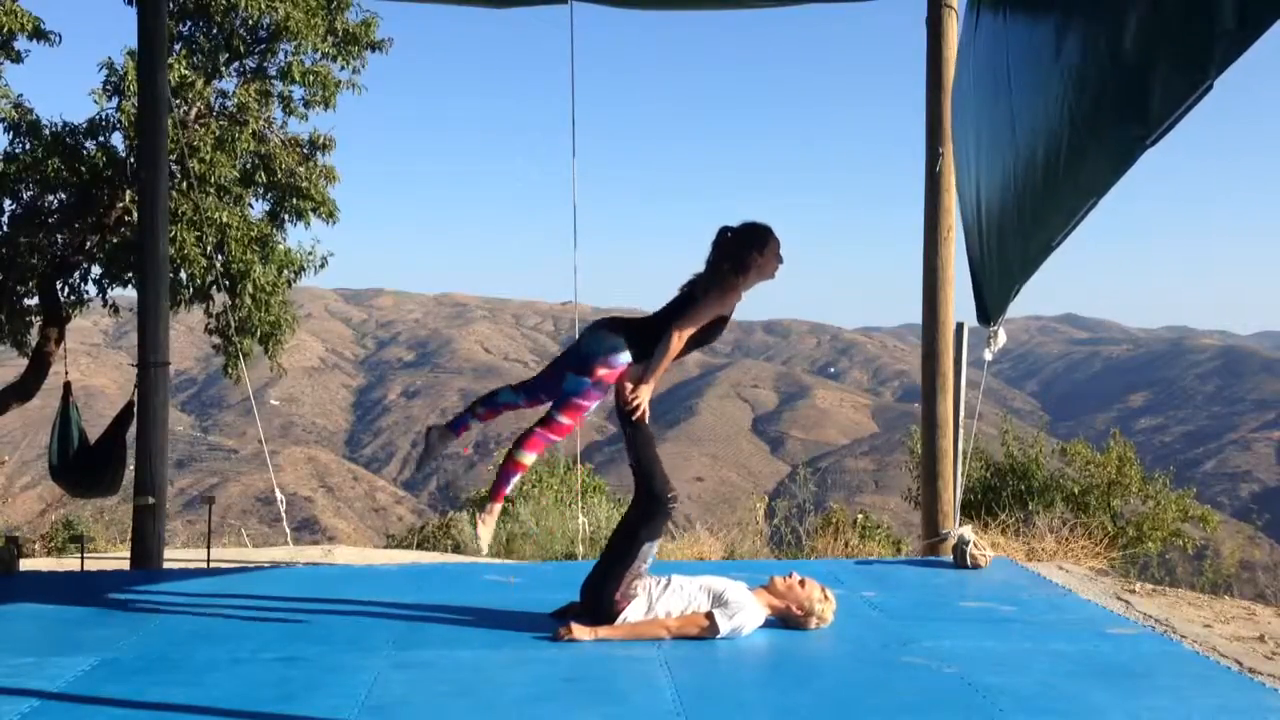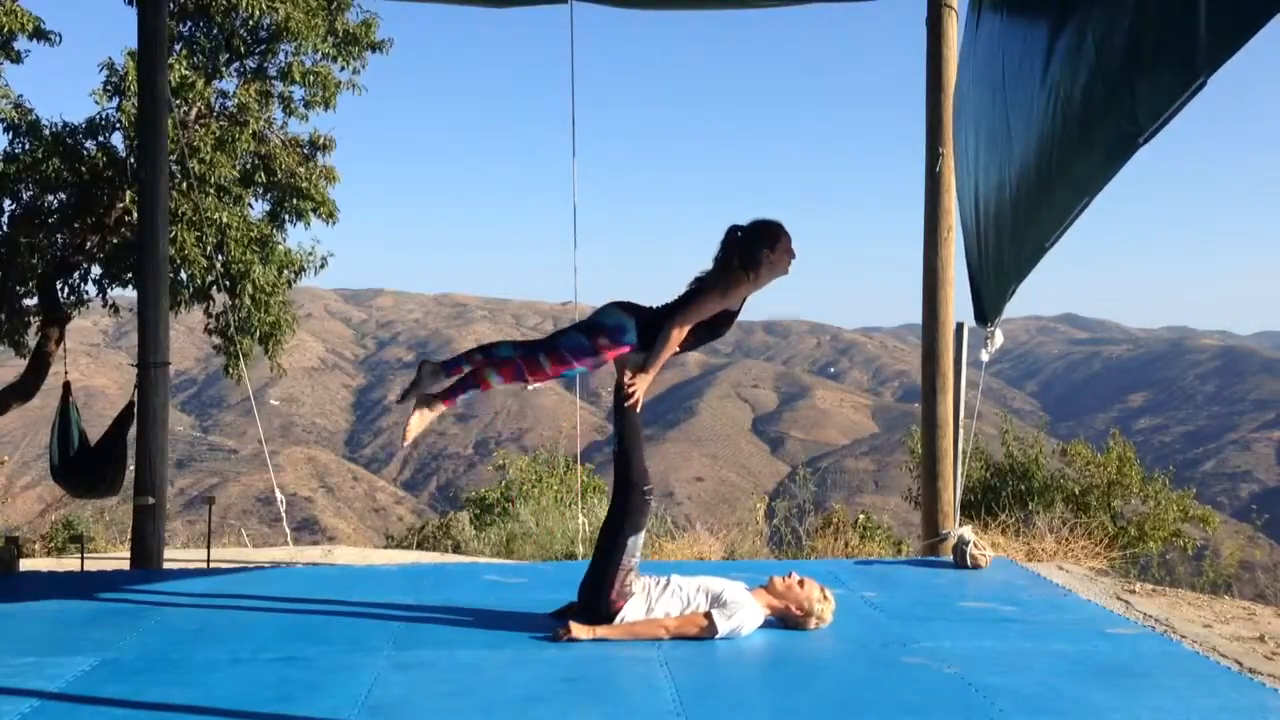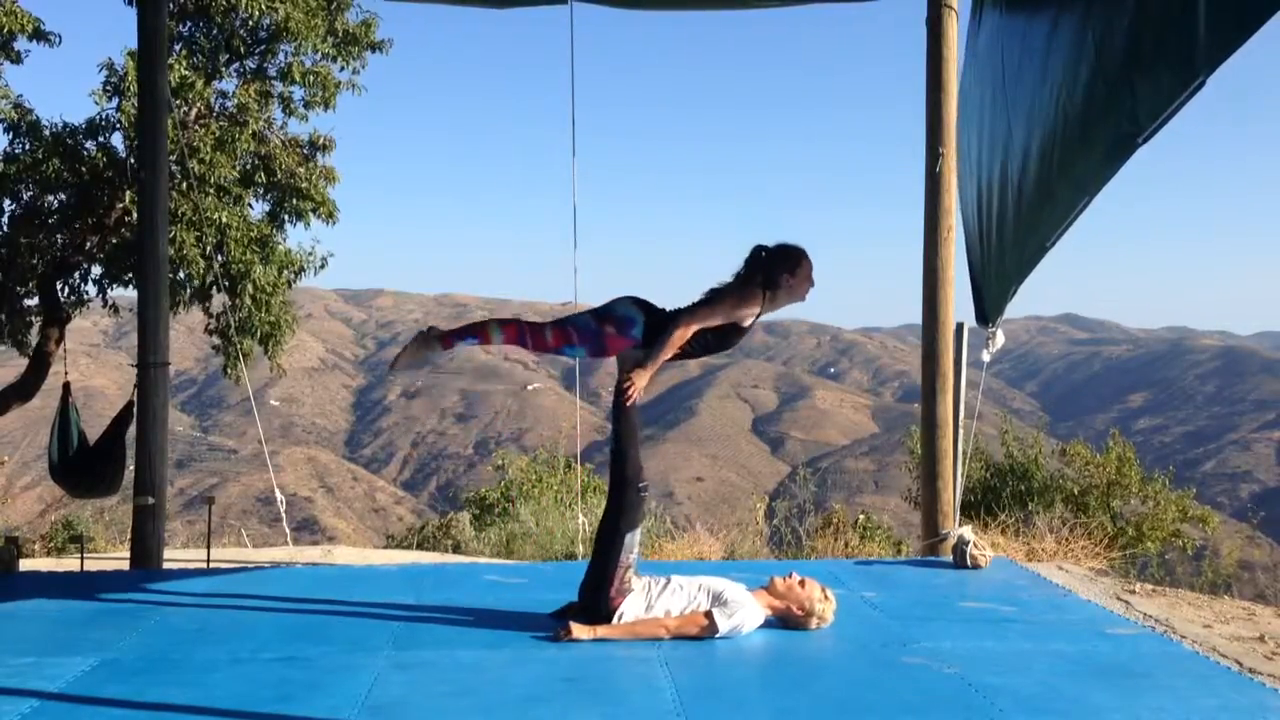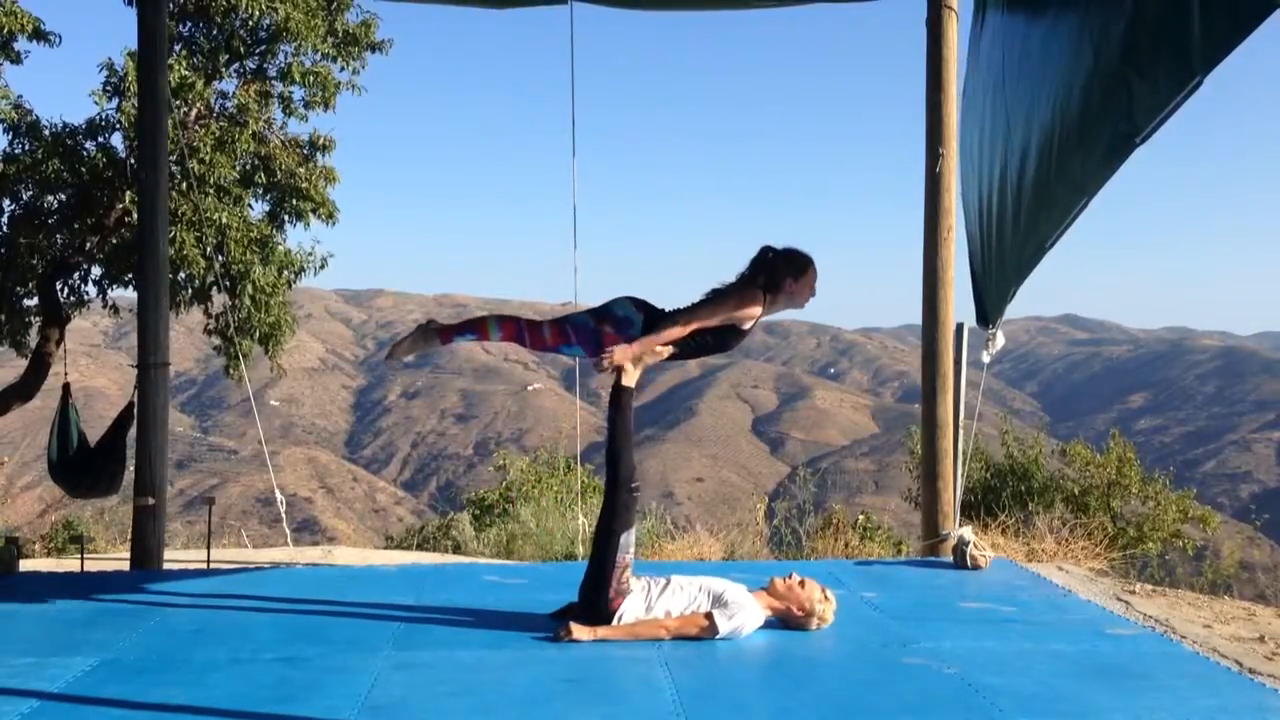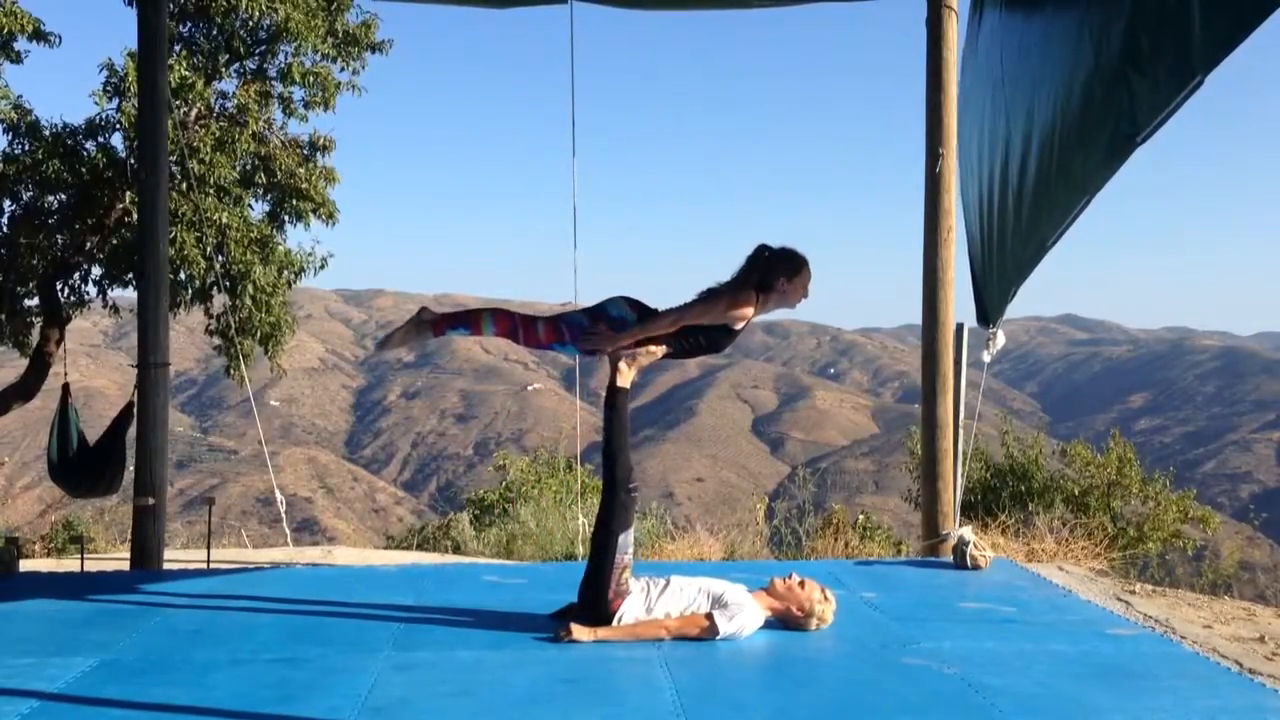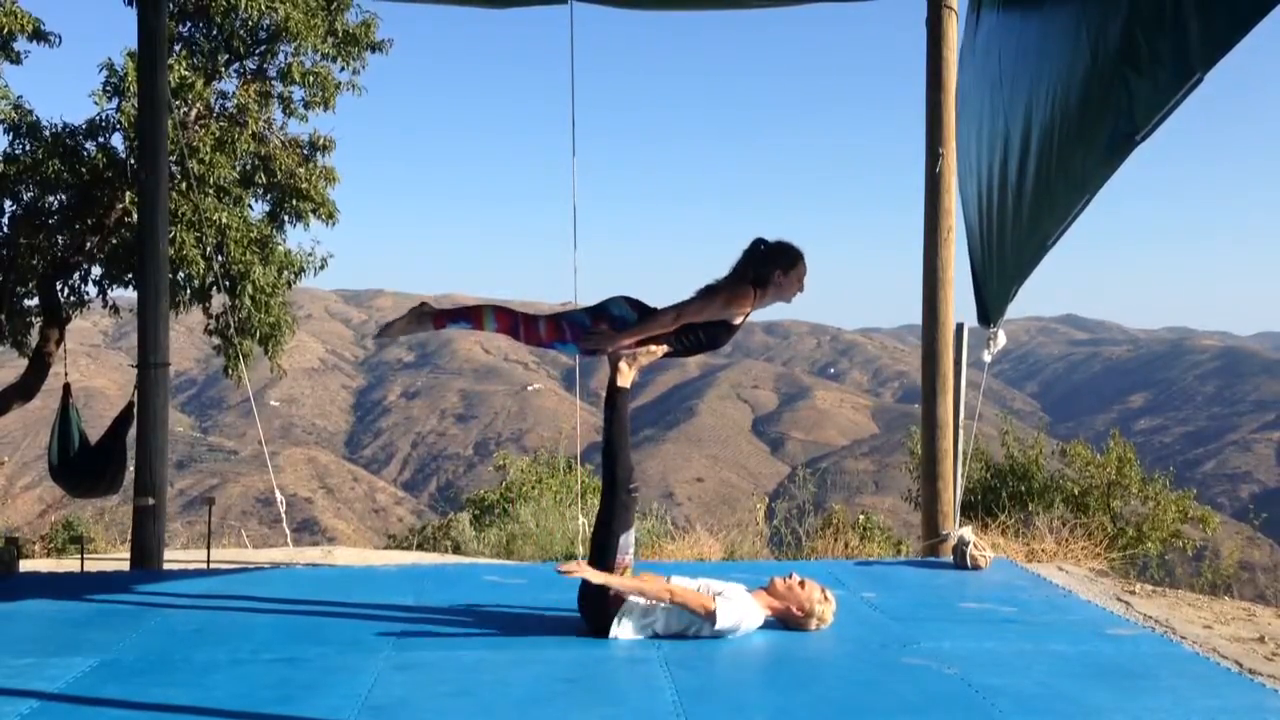
dt=0.4s
person 1, frame 1
left shoulder: (716, 280)
right shoulder: (729, 292)
right elbow: (677, 334)
left wrist: (639, 371)
right wrist: (648, 384)
left hip: (607, 338)
right hip: (612, 352)
left knee: (530, 393)
right knee: (554, 426)
left ankle: (446, 434)
right ankle: (491, 506)
person 1, frame 2
left shoulder: (731, 278)
right shoulder: (737, 286)
right elbow: (679, 324)
left wrist: (643, 362)
right wrist: (648, 375)
left hip: (623, 323)
right hip: (621, 331)
left knee: (529, 353)
right knee: (533, 366)
left ankle: (439, 370)
right ankle: (435, 404)
person 1, frame 3
left shoulder: (747, 295)
right shoulder: (750, 302)
right elbow: (685, 325)
left wrist: (643, 362)
right wrist: (646, 370)
left hip: (633, 324)
right hip: (630, 326)
left knee: (538, 336)
right knee: (533, 336)
left ankle: (441, 339)
right ankle: (437, 341)
person 1, frame 4
left shoulder: (747, 299)
right shoulder: (750, 306)
right elbow: (687, 323)
left wrist: (635, 347)
right wrist: (634, 350)
left hip: (632, 325)
right hip: (629, 328)
left knee: (536, 333)
right knee: (532, 334)
left ankle: (440, 331)
right ankle: (435, 336)
person 1, frame 5
left shoulder: (741, 298)
right shoulder: (743, 306)
right elbow: (679, 318)
left wrist: (624, 340)
right wrist: (623, 340)
left hip: (626, 322)
right hip: (625, 324)
left knee: (530, 329)
right knee: (527, 330)
left ankle: (434, 321)
right ankle: (428, 328)
person 1, frame 6
left shoulder: (738, 293)
right shoulder: (742, 300)
right elbow: (679, 316)
left wrist: (627, 339)
right wrist: (625, 341)
left hip: (628, 324)
right hip: (624, 327)
left knee: (530, 329)
right knee: (527, 329)
left ankle: (433, 316)
right ankle: (429, 320)
person 2, frame 1
left shoulder: (745, 615)
right shoulder: (743, 597)
left elbow: (670, 628)
left wrist: (595, 633)
left hip: (614, 608)
right hip: (617, 603)
left knee: (659, 499)
person 2, frame 2
left shoulder: (744, 616)
right shoulder: (741, 596)
left elbow: (668, 628)
left wrist: (593, 632)
left hip: (612, 608)
right hip: (615, 602)
left knee: (636, 494)
left ankle: (627, 392)
person 2, frame 3
left shoulder: (744, 615)
right shoulder: (742, 599)
left elbow: (668, 627)
left wrist: (594, 631)
left hip: (613, 605)
right hip: (618, 599)
left knee: (630, 493)
person 2, frame 4
left shoulder: (744, 616)
right shoulder: (744, 599)
left elbow: (668, 628)
left wrist: (594, 632)
left hip: (613, 608)
right hip: (616, 602)
left knee: (623, 496)
left ankle: (626, 381)
person 2, frame 5
left shoulder: (744, 618)
right shoulder: (742, 599)
left elbow: (668, 628)
left wrist: (594, 632)
left hip: (613, 611)
right hip: (619, 603)
left knee: (620, 499)
left ankle: (621, 380)
person 2, frame 6
left shoulder: (743, 615)
right shoulder: (741, 600)
left elbow: (673, 594)
left wrist: (603, 576)
left hip: (610, 616)
right hip: (618, 605)
left knee: (621, 499)
left ankle: (622, 380)
